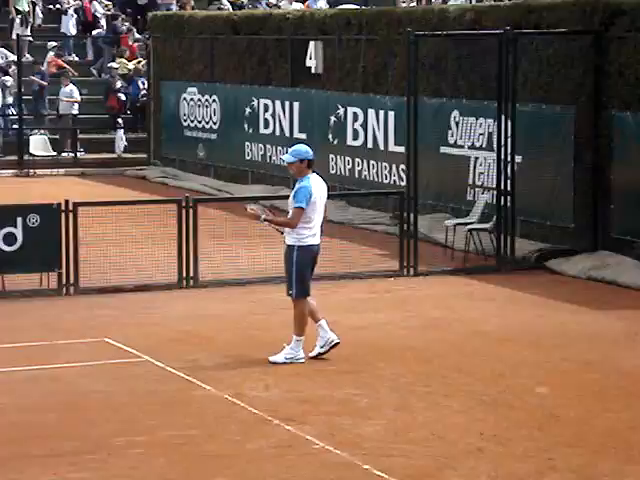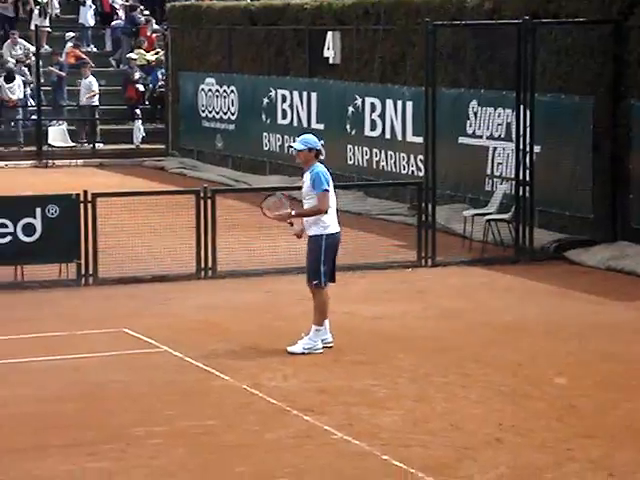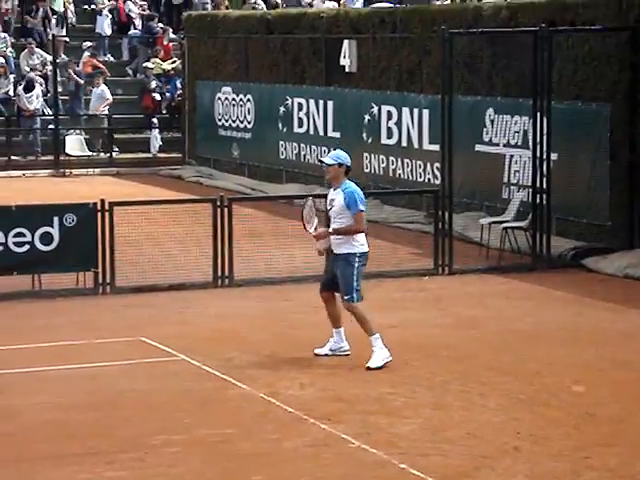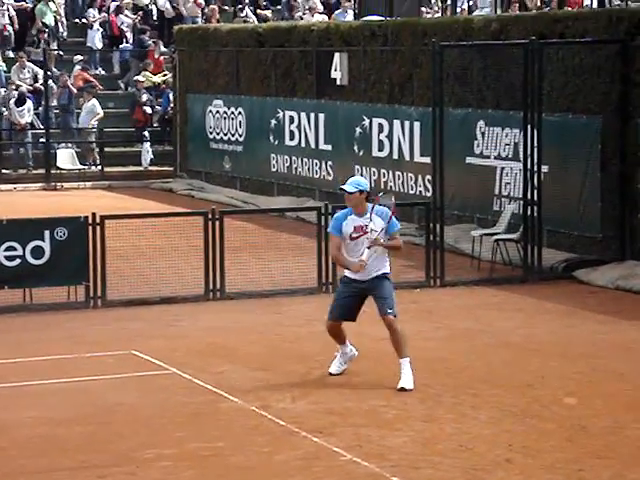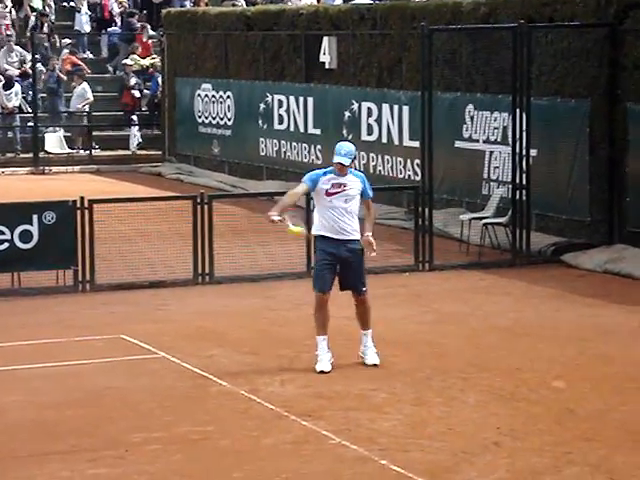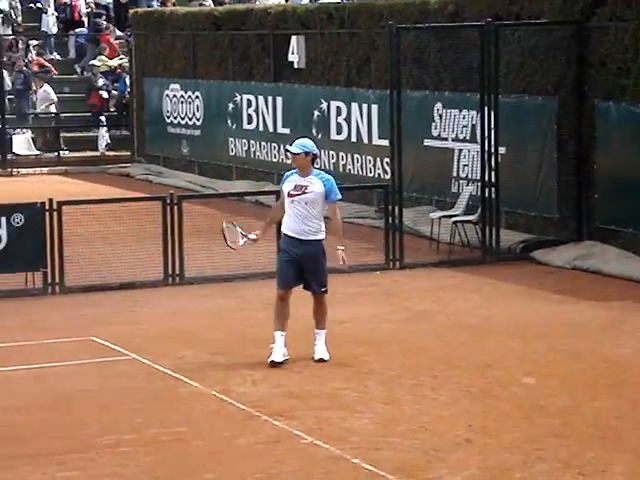
dt=0.5s
person 1, frame 1
left shoulder: (304, 187)
right shoulder: (318, 181)
left elbow: (293, 222)
right elbow: (321, 215)
left wrist: (264, 218)
left hip: (300, 246)
right hip: (311, 243)
left knee: (298, 297)
right knee: (300, 294)
left ankle: (295, 350)
right ankle: (325, 334)
person 1, frame 2
left shoulder: (317, 173)
right shoulder: (310, 173)
left elbow: (323, 207)
left wrist: (292, 214)
right wrist: (303, 226)
left hip: (324, 235)
right hip: (318, 234)
left knee: (319, 286)
right knee: (315, 285)
left ankle: (315, 340)
right ankle: (323, 334)
person 1, frame 3
left shoulder: (352, 192)
right shoulder: (332, 192)
left elbow: (360, 227)
left wrist: (330, 232)
right wrist: (326, 241)
left hip: (352, 254)
right hip: (336, 253)
left knee: (351, 303)
right knee: (327, 294)
left ankle: (380, 350)
right ankle: (338, 342)
person 1, frame 4
left shoulder: (382, 214)
right shoulder: (340, 219)
left elbow: (398, 243)
right elbow: (335, 253)
left wrist: (382, 243)
right wrist: (352, 266)
left hip: (379, 277)
right hip: (351, 279)
left knee: (390, 320)
right knee: (332, 324)
left ankle: (406, 371)
right ankle: (346, 351)
person 1, frame 5
left shoulder: (360, 179)
right shoulder: (318, 176)
left elbow: (369, 209)
right elbow: (295, 192)
left wrist: (368, 233)
right wrist: (277, 211)
left hip: (353, 244)
right hip: (326, 243)
left knee: (361, 297)
right knee: (322, 297)
left ankle: (367, 345)
right ankle: (323, 353)
person 1, frame 6
left shoulder: (325, 181)
right shoulder: (288, 178)
left elbow: (335, 215)
left wrist: (340, 246)
right wrist: (263, 230)
left hip: (313, 244)
right hip: (288, 243)
left knee: (319, 295)
right knee: (282, 294)
left ankle: (320, 343)
right ankle: (279, 347)
